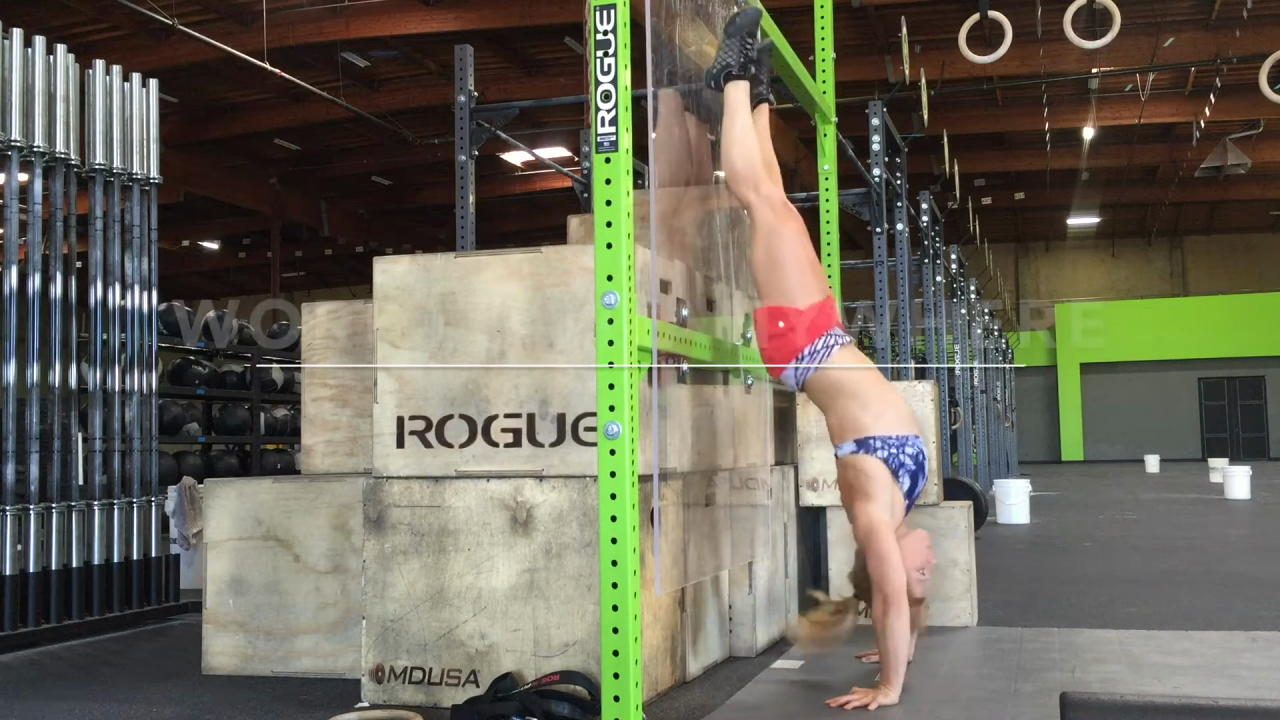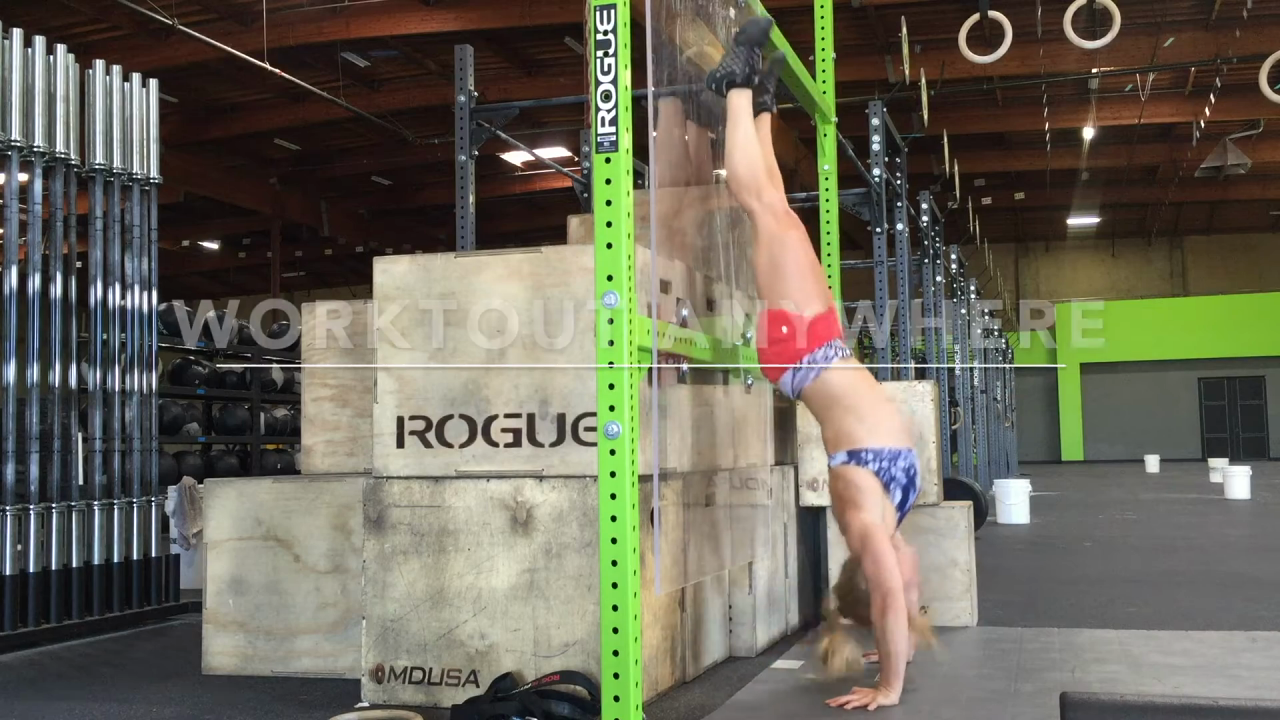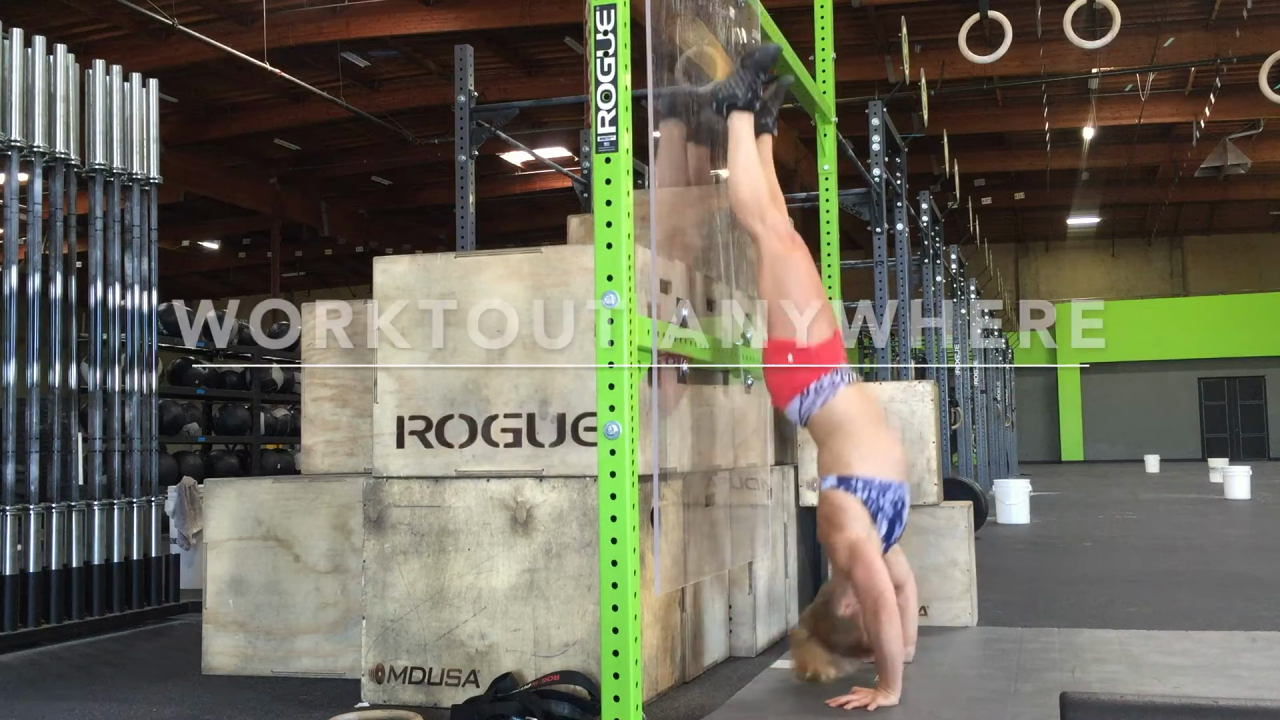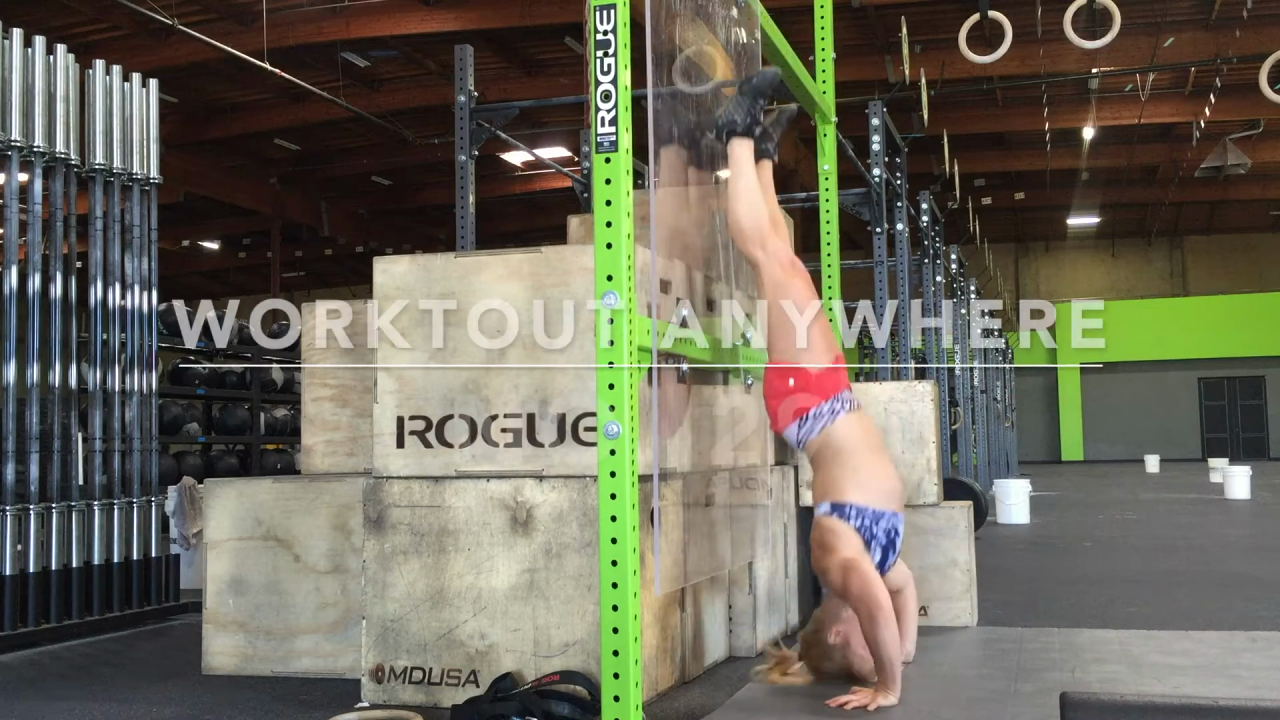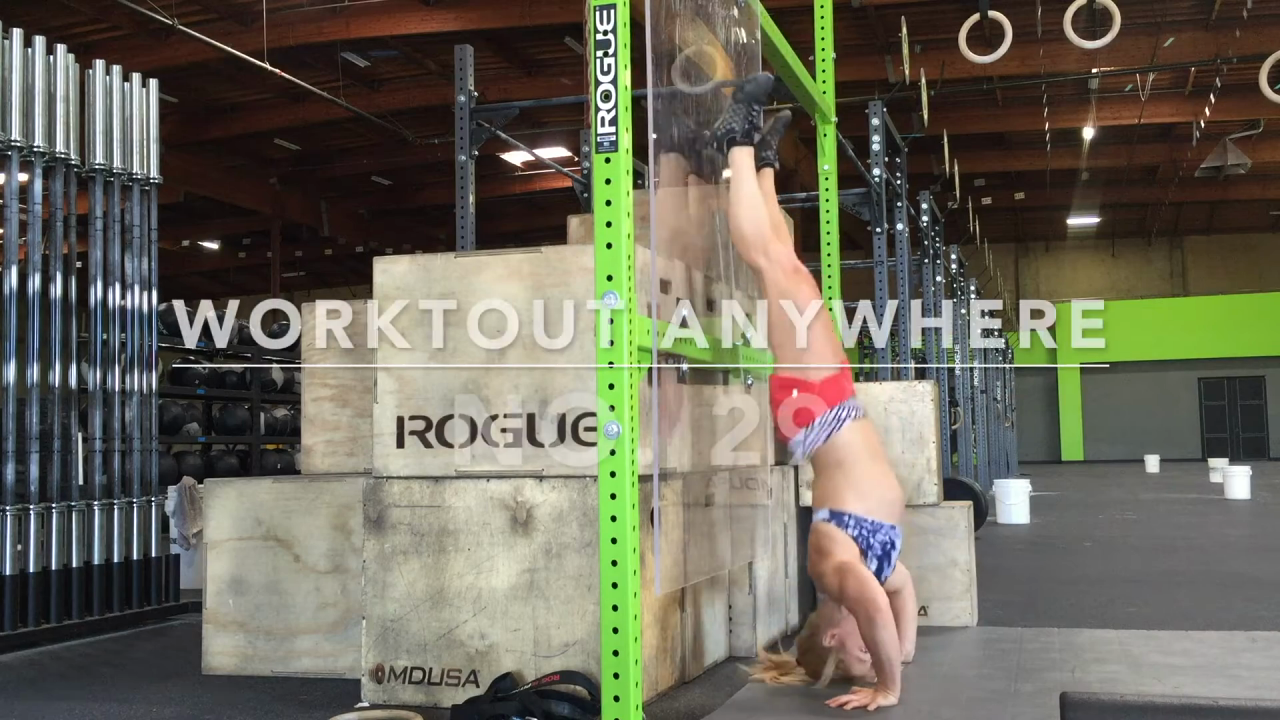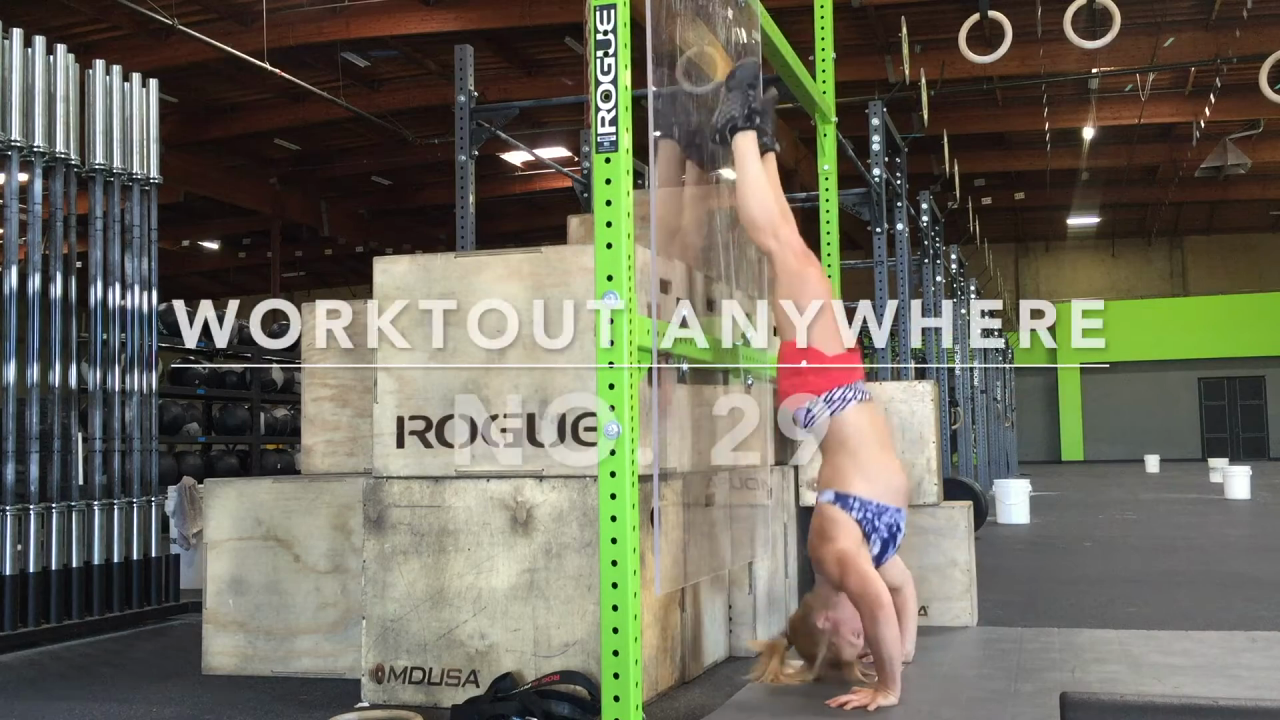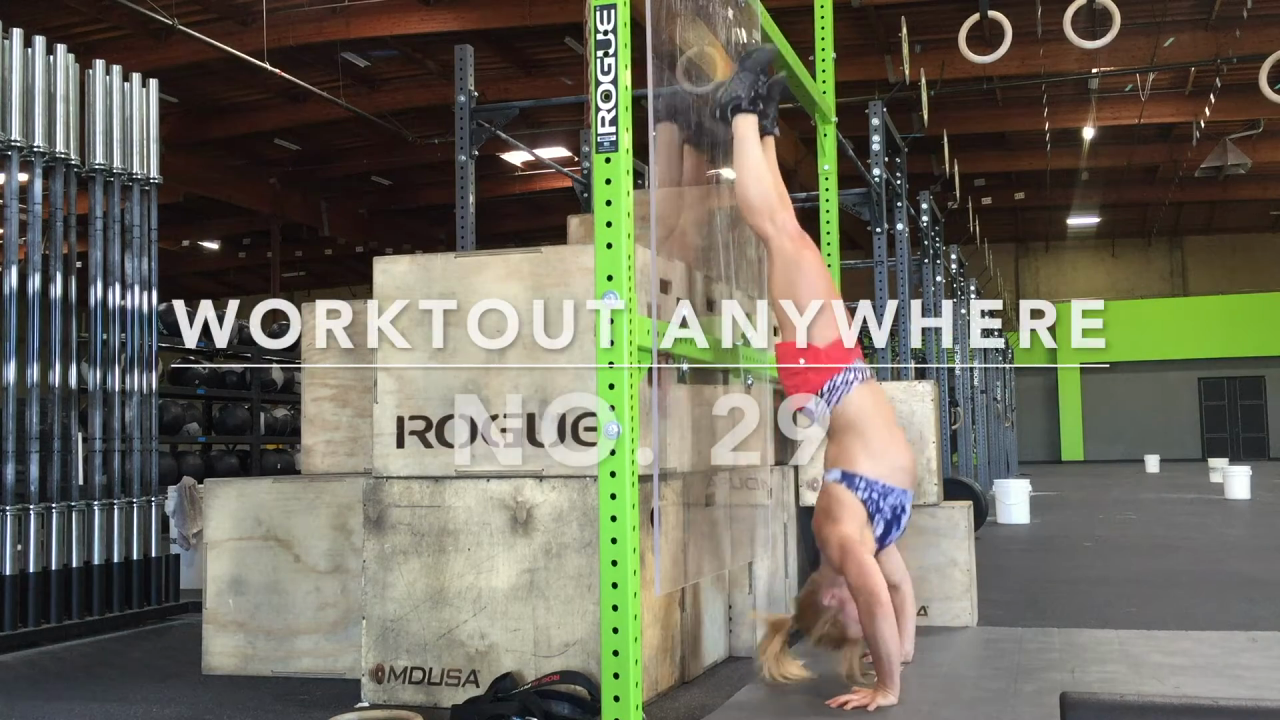
dt=0.1s
person 1, frame 1
left shoulder: (881, 496)
right shoulder: (873, 499)
right wrist: (890, 687)
left hip: (812, 342)
right hip: (802, 343)
left knee: (772, 206)
right knee: (764, 202)
left ankle: (751, 87)
right ankle: (736, 76)
person 1, frame 2
left shoulder: (872, 506)
right shoulder: (865, 508)
right wrist: (889, 688)
left hip: (810, 349)
right hip: (801, 350)
left knee: (773, 213)
right knee: (767, 210)
left ankle: (755, 95)
right ankle: (740, 83)
person 1, frame 3
right shoulder: (850, 530)
left wrist: (899, 658)
right wrist: (890, 686)
left hip: (816, 371)
right hip: (808, 371)
left knee: (777, 232)
right knee: (773, 230)
left ankle: (758, 119)
right ankle: (743, 107)
person 1, frame 4
right shoulder: (841, 550)
left wrist: (897, 666)
right wrist: (888, 685)
left hip: (816, 395)
right hip: (810, 395)
left knee: (775, 256)
right knee: (771, 256)
left ankle: (758, 144)
right ankle: (742, 132)
person 1, frame 5
right shoulder: (838, 561)
left wrist: (896, 671)
right wrist: (888, 687)
left hip: (825, 400)
right hip: (815, 400)
left knee: (779, 263)
right knee: (774, 263)
left ankle: (759, 151)
right ankle: (744, 140)
person 1, frame 6
right shoulder: (839, 545)
left wrist: (895, 672)
right wrist: (887, 687)
left hip: (829, 384)
right hip: (824, 384)
left knee: (786, 248)
right knee: (783, 247)
left ankle: (756, 135)
right ankle: (744, 128)
person 1, frame 7
left shoulder: (859, 524)
right shoulder: (846, 525)
left wrist: (896, 661)
right wrist: (887, 688)
left hip: (831, 367)
right hip: (821, 366)
left knee: (784, 231)
right knee: (780, 230)
left ankle: (758, 117)
right ankle: (745, 110)
